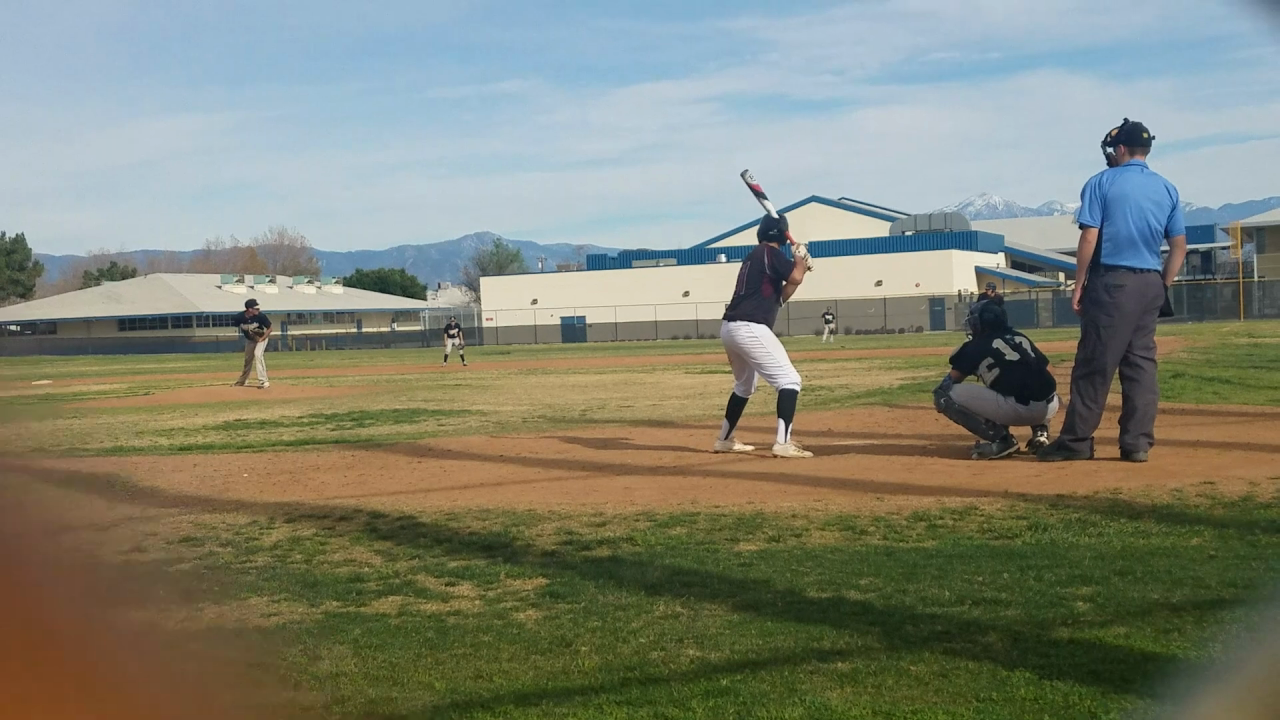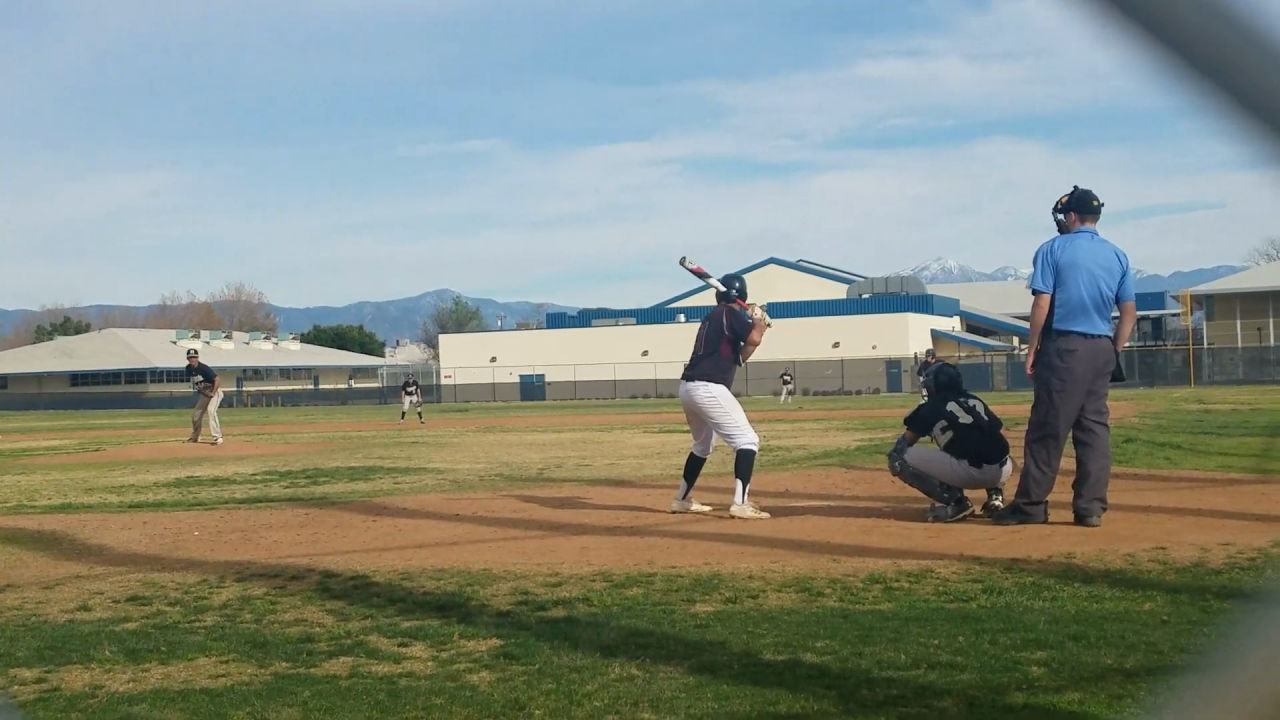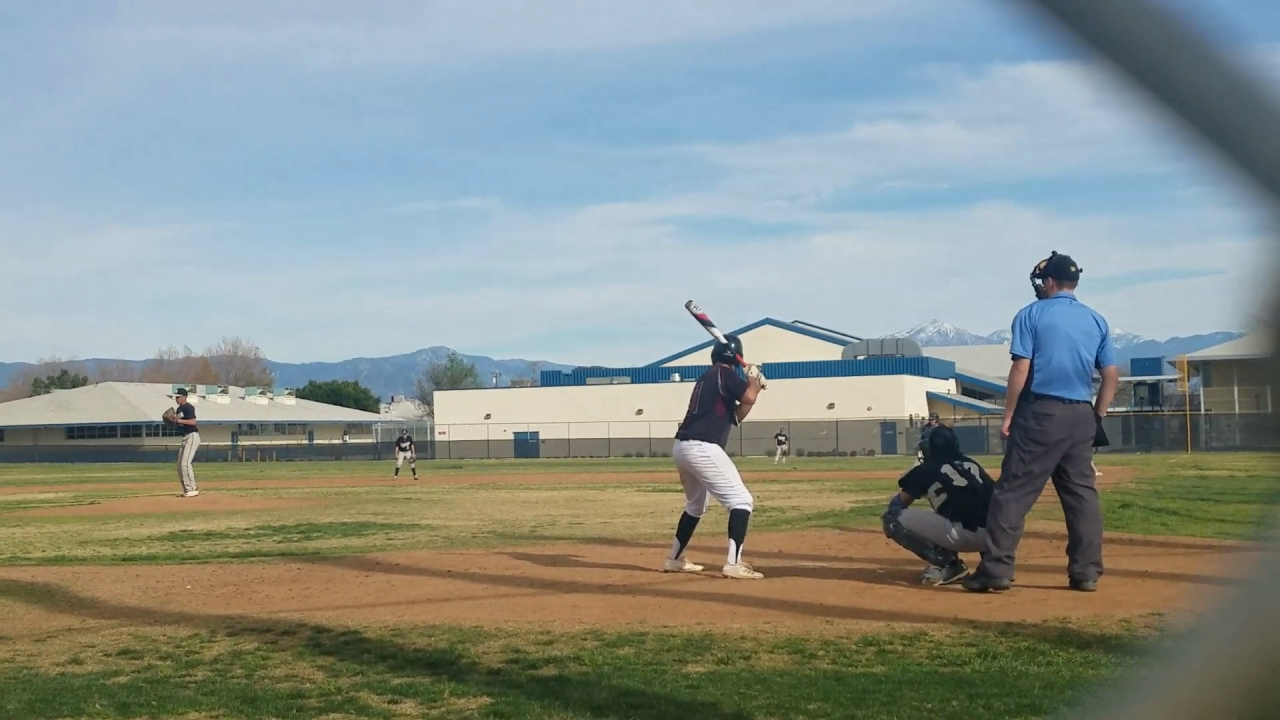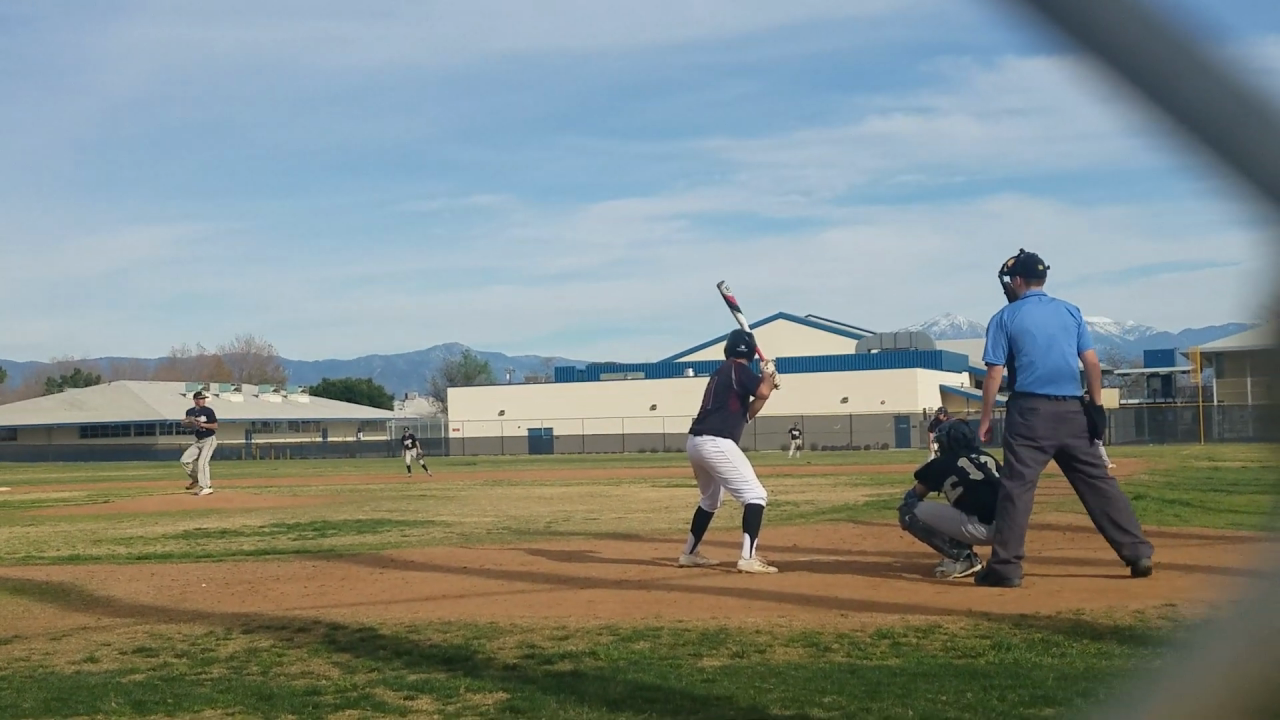
dt=0.7s
person 1, frame 1
left shoulder: (1101, 182)
right shoulder: (1168, 189)
left elbow: (1089, 239)
right elbow: (1179, 246)
left wrist: (1078, 285)
right wrist: (1162, 287)
left hip: (1111, 282)
right hip: (1150, 284)
left knee: (1095, 363)
right knee: (1142, 363)
left ankle: (1076, 441)
right ankle: (1138, 442)
person 1, frame 2
left shoulder: (1053, 249)
right shoulder: (1118, 255)
left elbow: (1042, 305)
right elbow: (1128, 312)
left wrist: (1032, 349)
right wrist: (1114, 352)
left hip: (1063, 347)
right hip: (1102, 349)
left knee: (1048, 428)
right knee: (1095, 427)
left ankle: (1031, 505)
right ankle: (1091, 506)
person 1, frame 3
left shoulder: (1031, 314)
right shoulder: (1096, 320)
left elbow: (1021, 370)
right elbow: (1111, 376)
left wrist: (1008, 414)
right wrist: (1096, 416)
left hip: (1039, 412)
right hip: (1080, 415)
left knee: (1014, 491)
right knee: (1082, 493)
left ankle: (996, 568)
right ankle: (1086, 571)
person 1, frame 4
left shoulder: (1004, 318)
right shoulder: (1070, 311)
left elbow: (994, 375)
right elbow: (1091, 362)
left wrist: (986, 418)
right wrist: (1096, 405)
left hip: (1030, 411)
right hip: (1072, 409)
left knee: (1017, 487)
right knee: (1098, 481)
left ankle: (1005, 567)
right ankle: (1137, 551)
person 2, frame 1
left shoulder: (753, 257)
right shoulder: (770, 253)
left elbow: (779, 297)
right elbow: (795, 278)
left wrist: (801, 267)
right wrist: (799, 258)
left hip: (731, 328)
right hip: (749, 329)
left knee: (744, 385)
right knee: (789, 380)
left ankle: (724, 440)
right ankle: (783, 443)
person 2, frame 2
left shoulder: (712, 317)
right shoulder: (729, 314)
left elbow: (739, 358)
right elbow: (754, 339)
left wrist: (758, 325)
right wrist: (757, 321)
left hip: (689, 388)
right hip: (708, 388)
left knee: (703, 445)
right knee: (747, 440)
left ankle: (682, 499)
right ankle: (740, 504)
person 2, frame 3
left shoulder: (707, 377)
right shoulder: (724, 374)
left elbow: (736, 416)
right elbow: (749, 398)
left wrist: (755, 386)
right wrist: (752, 380)
left hip: (683, 447)
right hip: (702, 448)
left knee: (696, 505)
right knee: (741, 500)
left ankle: (675, 559)
right ankle: (733, 564)
person 2, frame 4
left shoulder: (721, 373)
right shoulder: (738, 369)
left elbow: (747, 413)
right elbow: (763, 392)
left wrist: (768, 384)
right wrist: (768, 376)
left hip: (696, 443)
right hip: (716, 443)
left knee: (710, 499)
right knee: (755, 495)
left ankle: (690, 554)
right ankle: (748, 558)
person 3, frame 1
left shoulder: (975, 346)
right shoulder: (1020, 338)
left elbow: (951, 382)
right elbow: (1047, 374)
left hip: (1015, 409)
right hip: (1049, 406)
left knee: (943, 395)
left ankle: (999, 438)
right ankle: (1040, 431)
person 3, frame 2
left shoulder: (929, 408)
right shoulder: (975, 401)
left elbow: (905, 443)
right elbow: (998, 435)
left hip: (969, 472)
right hip: (1003, 470)
left knee: (898, 457)
left ankle: (953, 501)
right ankle: (995, 494)
person 3, frame 3
left shoulder: (925, 470)
right shoulder: (971, 464)
left elbow: (897, 505)
right elbow: (992, 497)
left hip: (964, 534)
left knee: (892, 519)
left ankle: (947, 564)
person 3, frame 4
left shoulder: (942, 463)
right shoulder: (987, 458)
left elbow: (911, 497)
left hip: (981, 528)
left knee: (908, 510)
left ankle: (961, 557)
right ankle: (969, 552)
